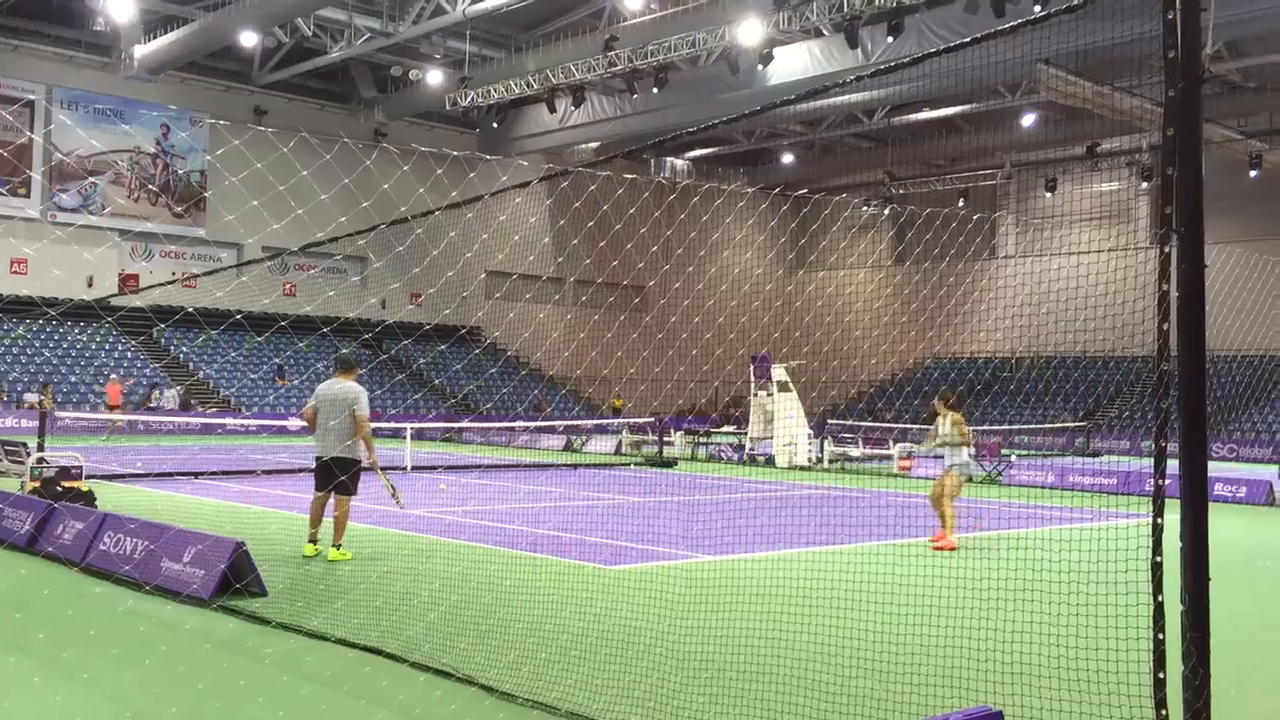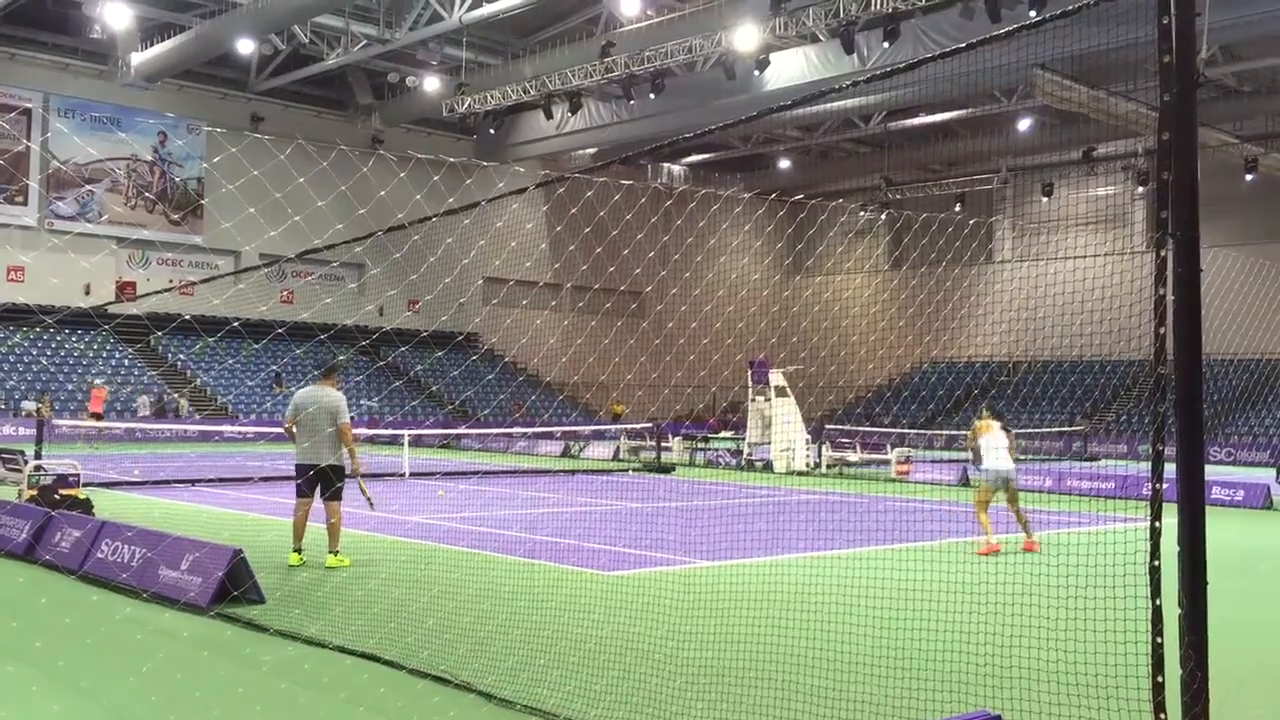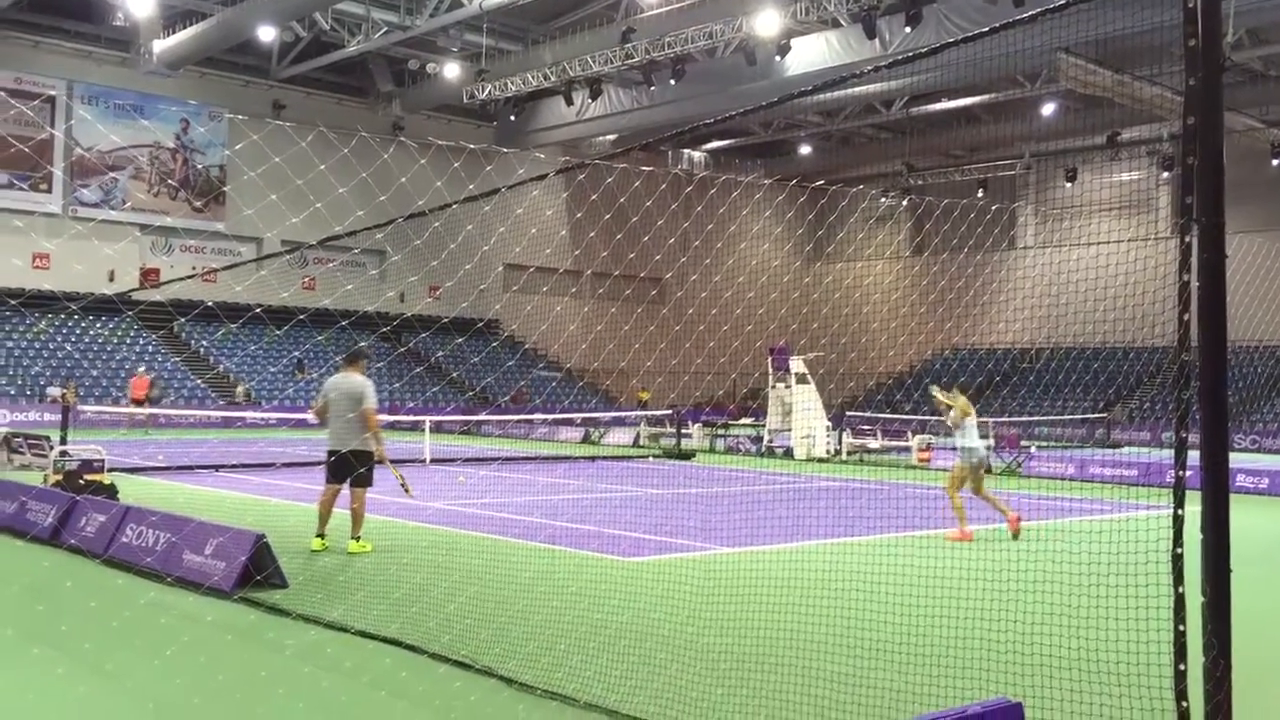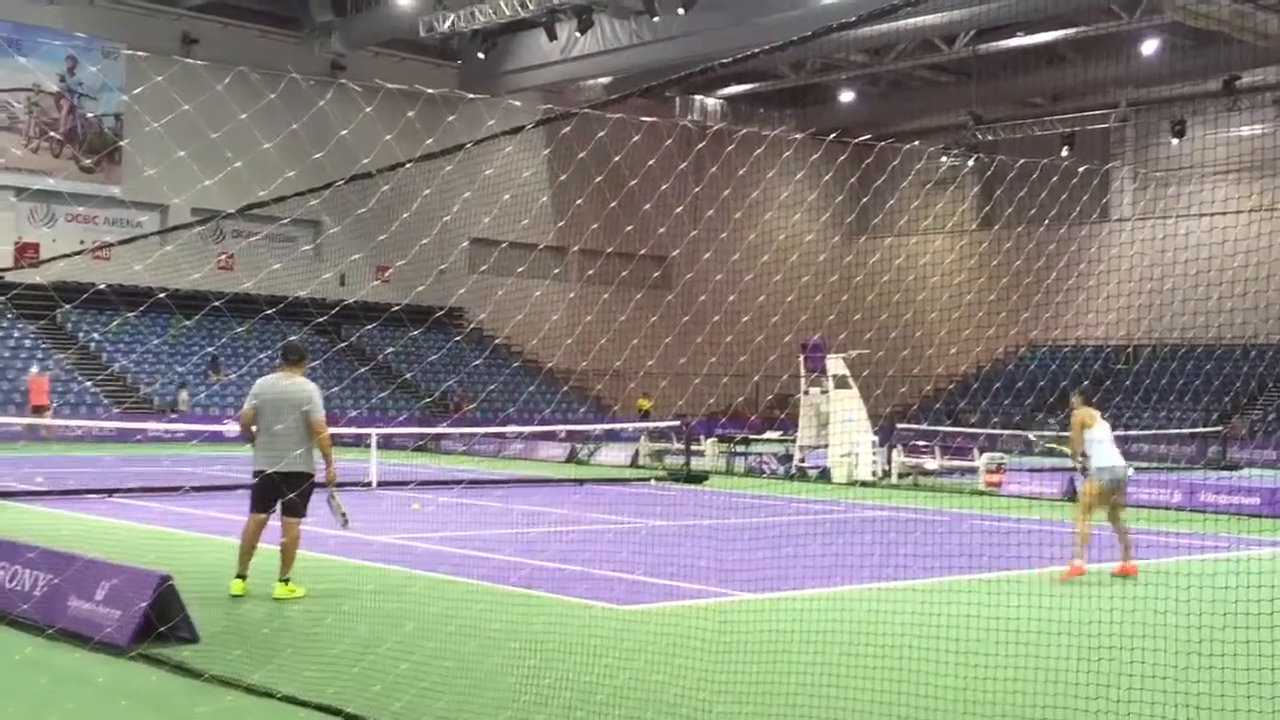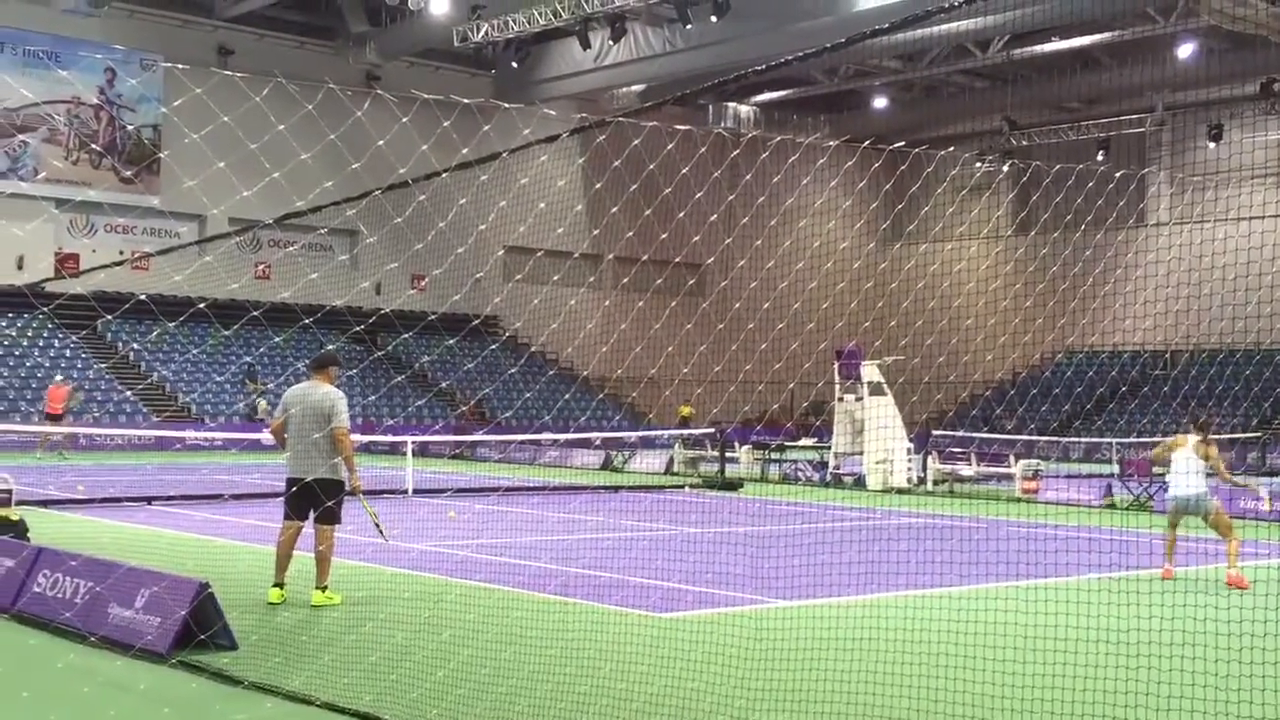
dt=1s
person 1, frame 1
left shoulder: (322, 388)
right shoulder: (358, 391)
left elbow: (307, 416)
right elbow: (362, 423)
right wrist: (371, 452)
left hip: (323, 451)
right hip: (348, 454)
left knee: (320, 496)
right knee: (342, 501)
left ankle: (311, 543)
right ankle: (336, 548)
person 1, frame 2
left shoulder: (299, 395)
right shoulder: (337, 397)
left elbow: (287, 425)
right elbow: (345, 431)
right wrist: (354, 459)
left hip: (304, 459)
right hip: (332, 461)
left knee: (302, 505)
right knee: (333, 506)
right ankle: (333, 554)
person 1, frame 3
left shoulder: (330, 382)
right shoulder: (364, 383)
left elbow: (318, 411)
right elbow: (370, 416)
right wrist: (379, 445)
left hip: (335, 445)
right hip: (360, 447)
left knee: (330, 489)
right knee: (358, 493)
person 1, frame 4
left shoulder: (261, 384)
right shoulder: (309, 389)
left elbow: (244, 421)
right elbow: (319, 430)
right wrist: (330, 465)
left hip: (264, 465)
right hip: (298, 466)
left knee: (256, 519)
right knee: (291, 524)
left ankle: (240, 578)
right ankle: (284, 583)
person 1, frame 5
left shoulder: (291, 393)
right shoulder: (335, 396)
left elbow: (275, 429)
right elbow: (341, 437)
right wrist: (352, 473)
left hip: (296, 472)
right hip: (328, 474)
left knee: (290, 527)
right knee: (324, 531)
left ankle: (277, 587)
right ankle: (320, 590)
person 2, frame 1
left shoulder: (955, 417)
right shoulder: (940, 419)
left elbow: (967, 441)
right elbow: (932, 439)
left wrist: (946, 441)
right wrist: (932, 442)
left hip: (960, 464)
right hip: (950, 464)
left knee: (947, 498)
right knee: (934, 497)
left ankle: (950, 539)
right ankle: (944, 532)
person 2, frame 2
left shoulder: (978, 424)
right shoulder: (1004, 428)
left elbow: (971, 445)
left hip: (989, 471)
right hip: (1008, 470)
left knee: (981, 510)
right knee: (1014, 506)
left ankle: (992, 542)
right ankle: (1031, 541)
person 2, frame 3
left shoulder: (961, 402)
right shoulder: (961, 401)
left elbow: (954, 425)
right elbow: (940, 398)
left wrist: (945, 411)
right wrist: (938, 394)
left hip: (970, 452)
right hip: (978, 452)
left knee: (952, 489)
right knee: (979, 491)
left ankle: (964, 530)
right ankle: (1010, 516)
person 2, frame 4
left shoulder: (1079, 415)
right shoulder: (1100, 418)
left elbow: (1076, 447)
left wrist: (1076, 456)
right wrist: (1085, 459)
left hip: (1104, 470)
right hip: (1120, 468)
left knee: (1083, 515)
right knee: (1116, 518)
left ankle: (1078, 563)
right ankle: (1128, 564)
person 2, frame 5
left shoulder: (1178, 439)
right shoulder: (1210, 447)
left elbow: (1156, 456)
right elbow: (1224, 476)
right wrist: (1242, 483)
left hip: (1175, 496)
right hip: (1200, 496)
left knee: (1172, 526)
right knee: (1231, 533)
left ankle: (1169, 568)
right ankle: (1233, 573)
